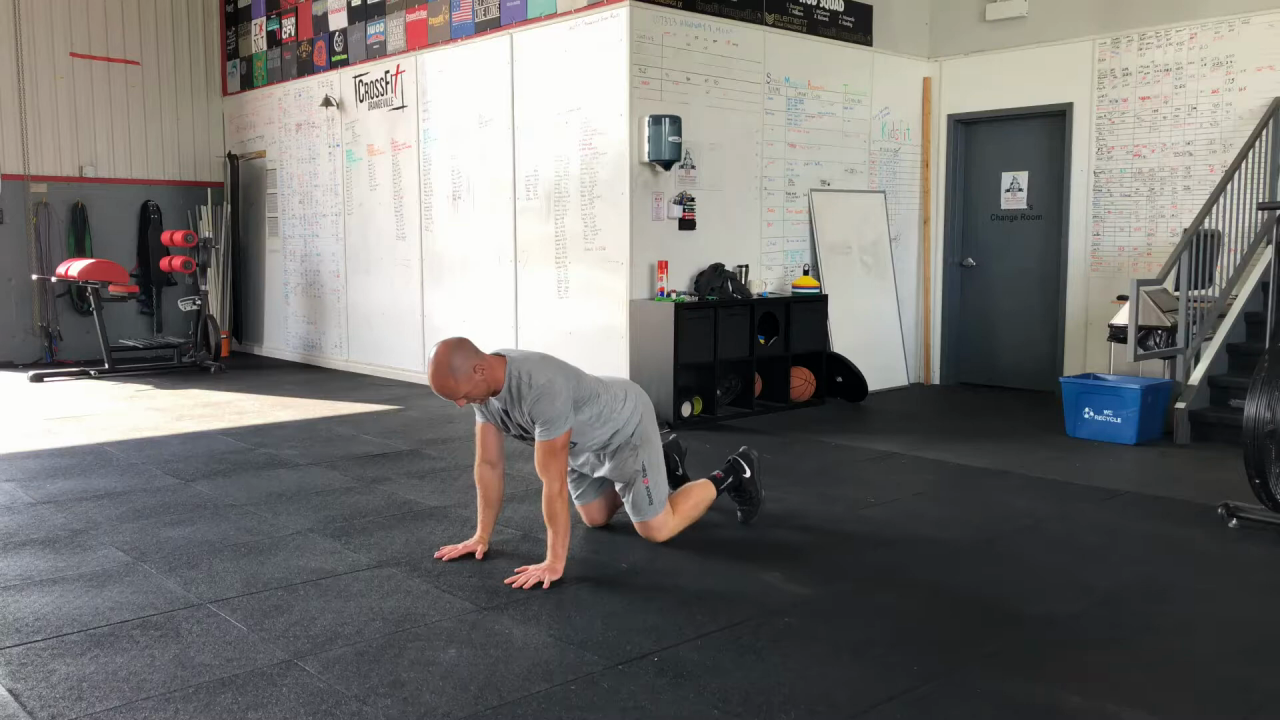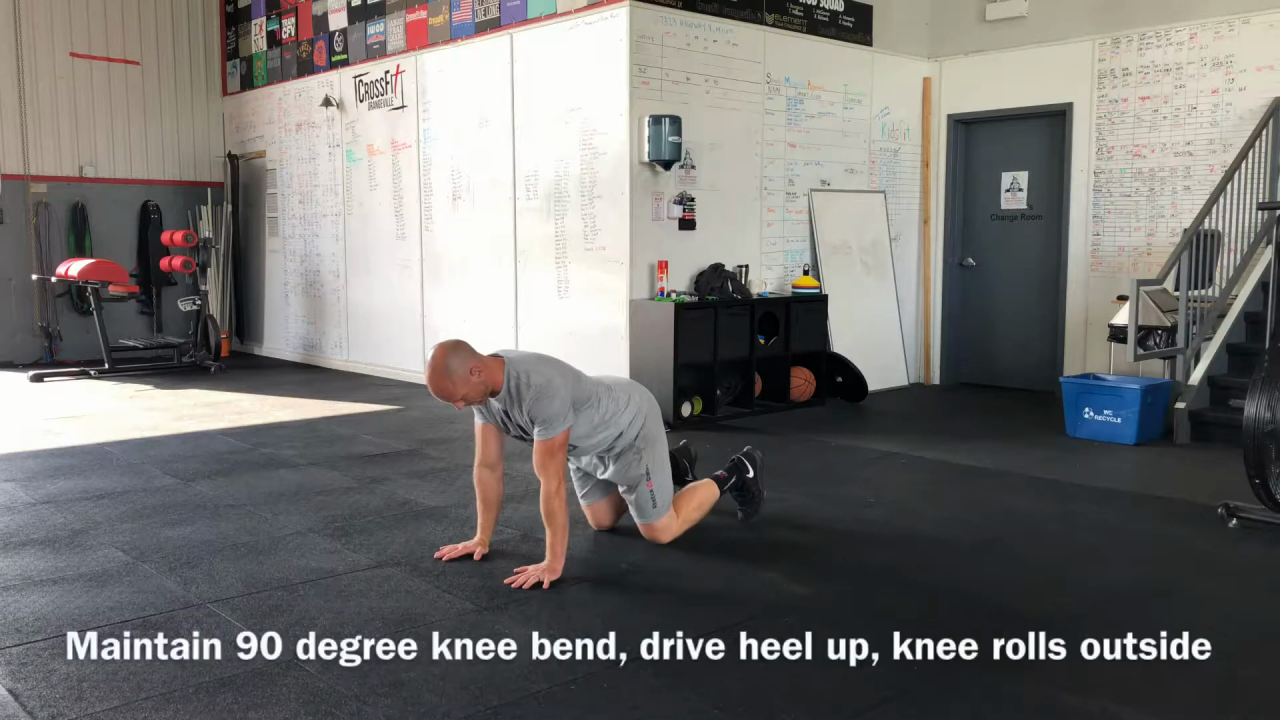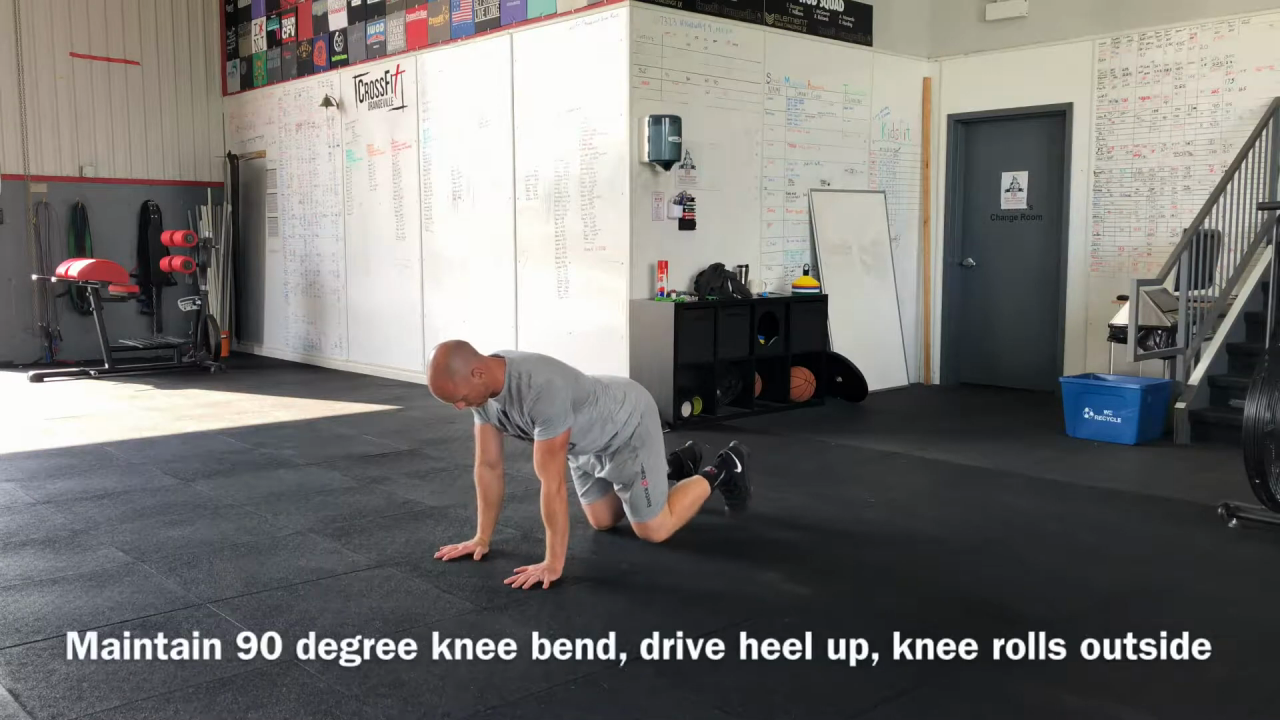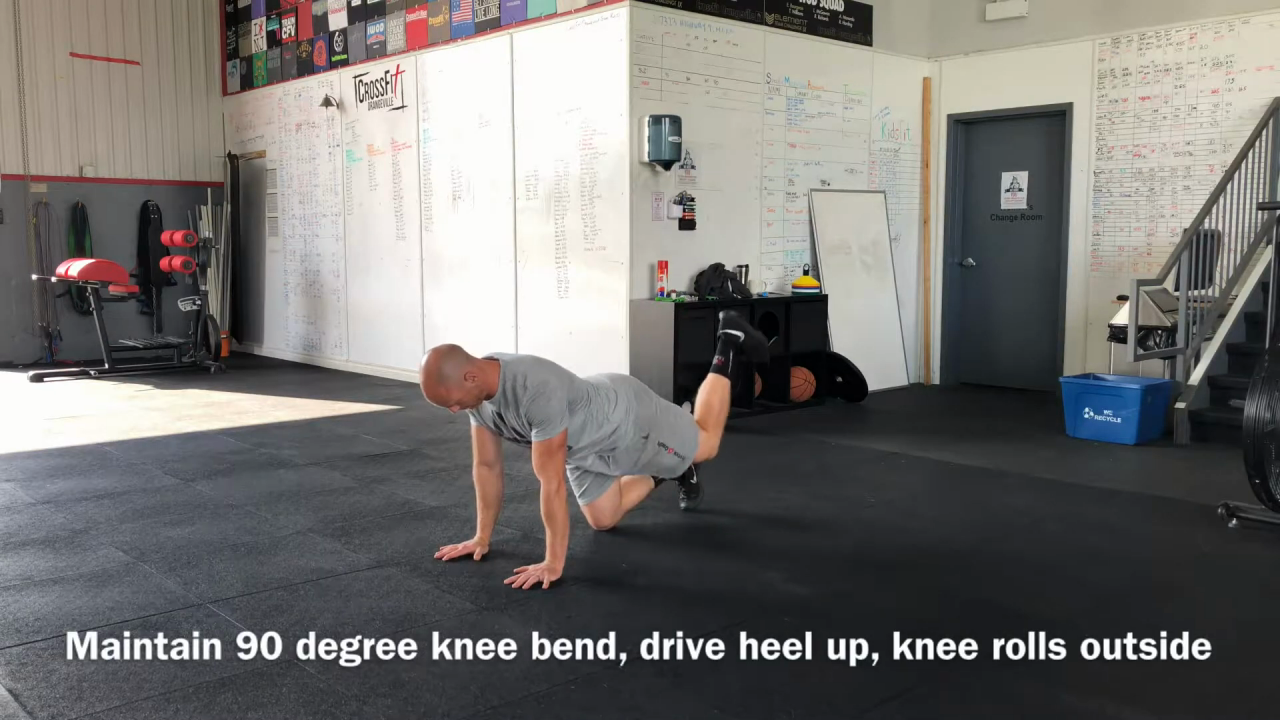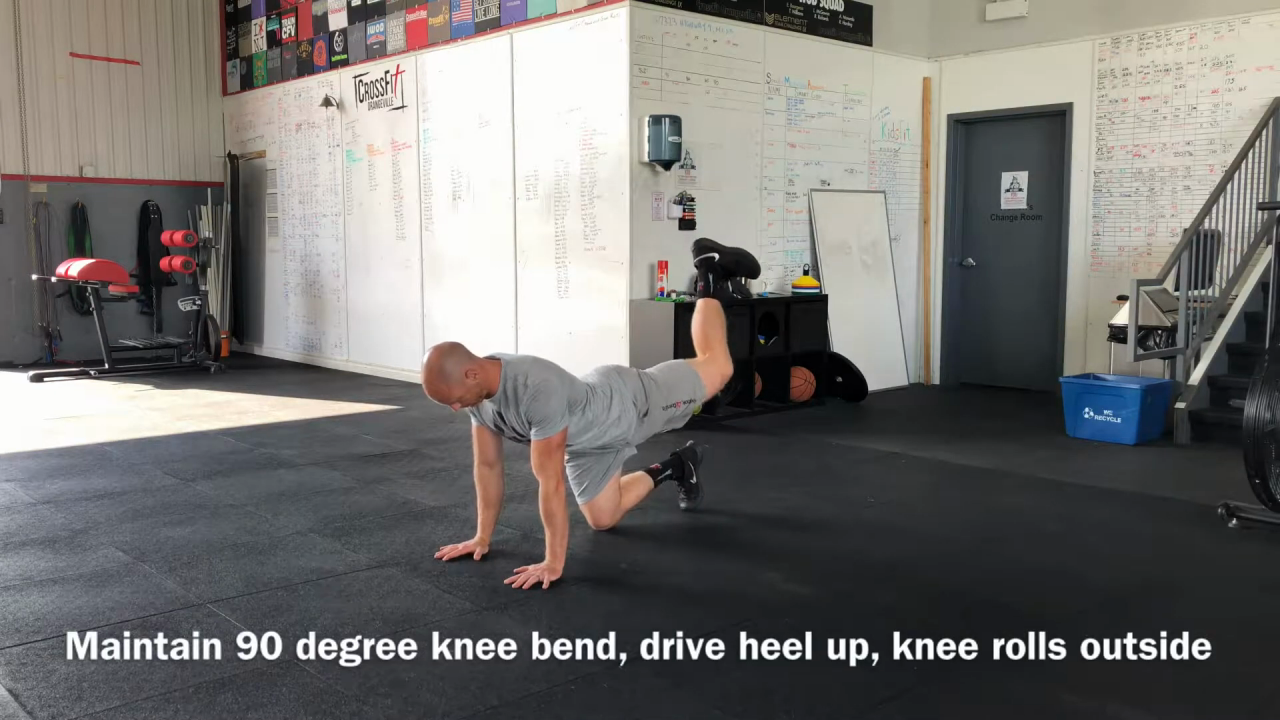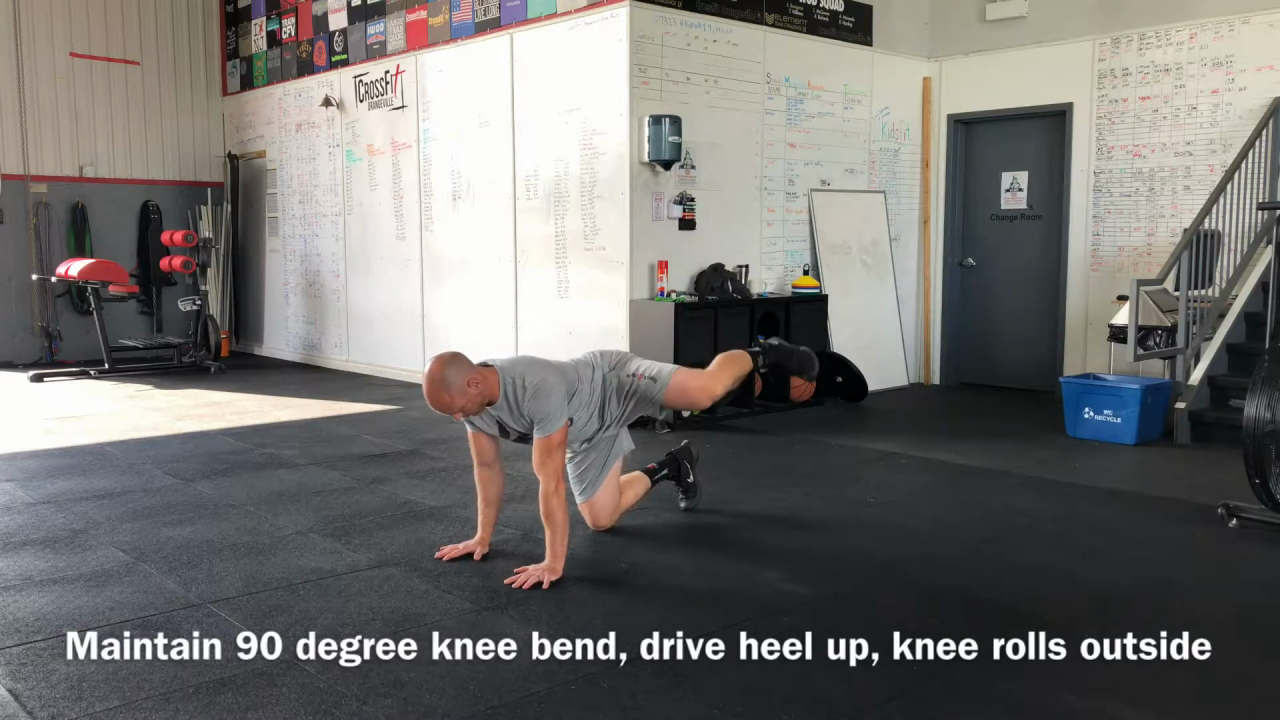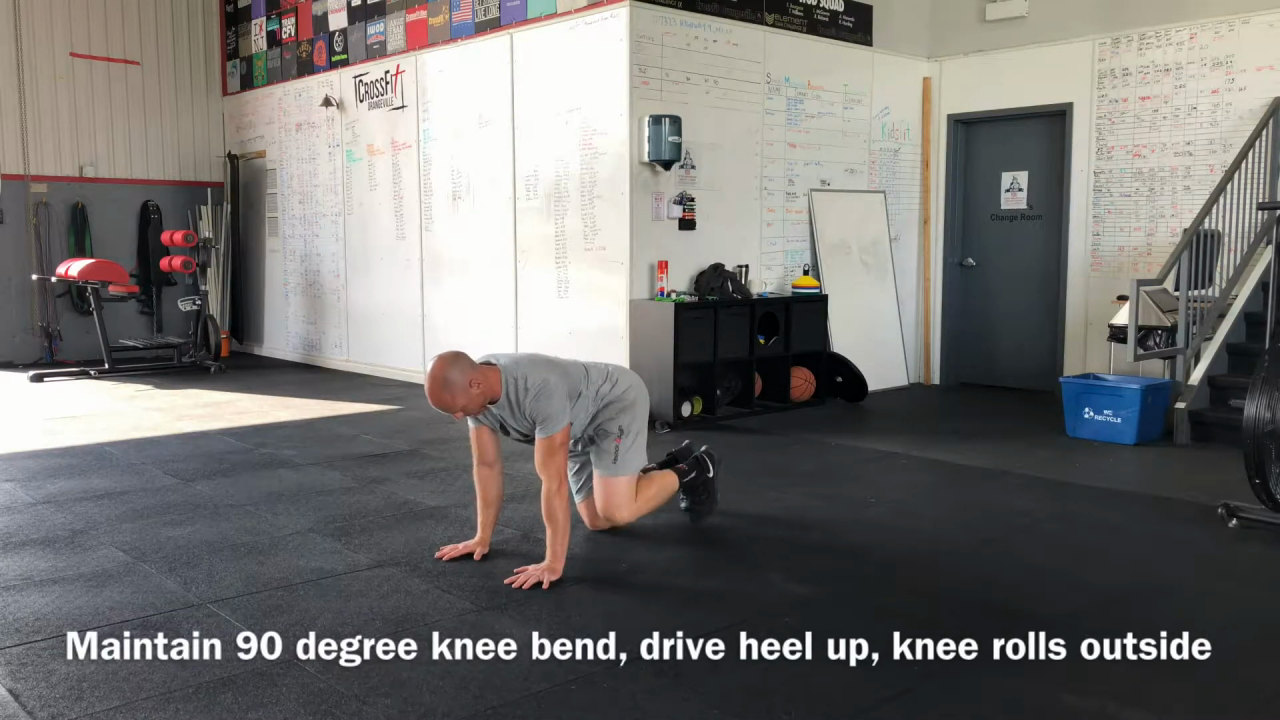
dt=0.7s
person 1, frame 1
left shoulder: (542, 388)
right shoulder: (482, 383)
left elbow: (554, 481)
right elbow: (489, 464)
left wrist: (555, 562)
right wrist: (481, 536)
left hip: (625, 426)
right hip: (585, 437)
left knee: (656, 529)
right knee: (596, 520)
left ankle: (733, 474)
right ankle: (662, 463)
person 1, frame 2
left shoulder: (540, 389)
right shoulder: (483, 385)
left elbow: (551, 481)
right elbow: (488, 466)
left wrist: (554, 562)
right wrist: (482, 538)
left hip: (629, 426)
right hip: (589, 439)
left knee: (660, 530)
right knee: (603, 522)
left ankle: (734, 473)
right ankle: (673, 466)
person 1, frame 3
left shoulder: (541, 389)
right shoulder: (482, 386)
left elbow: (552, 481)
right elbow: (488, 466)
left wrist: (554, 562)
right wrist: (482, 538)
left hip: (627, 423)
right hip: (589, 438)
left knee: (654, 529)
right knee: (603, 523)
left ankle: (722, 469)
right ankle: (674, 465)
person 1, frame 4
left shoulder: (536, 391)
right shoulder: (476, 391)
left elbow: (552, 483)
right elbow: (487, 468)
left wrist: (553, 563)
right wrist: (482, 539)
left hip: (624, 417)
left knee: (706, 441)
right knee: (604, 519)
left ankle: (728, 343)
right ankle: (668, 473)
person 1, frame 5
left shoulder: (537, 389)
right shoulder: (477, 391)
left elbow: (551, 481)
right elbow: (488, 466)
left wrist: (554, 562)
right wrist: (482, 537)
left hip: (625, 405)
left knee: (717, 369)
right knee: (603, 519)
left ankle: (709, 275)
right ankle: (671, 469)
person 1, frame 6
left shoulder: (537, 389)
right shoulder: (472, 399)
left elbow: (551, 480)
right elbow: (487, 468)
left wrist: (554, 562)
right wrist: (483, 536)
left hip: (613, 380)
right hip: (586, 431)
left knee: (704, 392)
right knee: (601, 519)
left ankle: (762, 356)
right ankle: (671, 465)
person 1, frame 7
left shoulder: (539, 390)
right shoulder: (473, 390)
left elbow: (553, 479)
right elbow: (487, 465)
left wrist: (554, 563)
right wrist: (482, 538)
left hip: (615, 399)
right hip: (582, 427)
left knee: (616, 513)
right knee: (597, 521)
left ankle: (693, 470)
right ankle: (671, 465)
